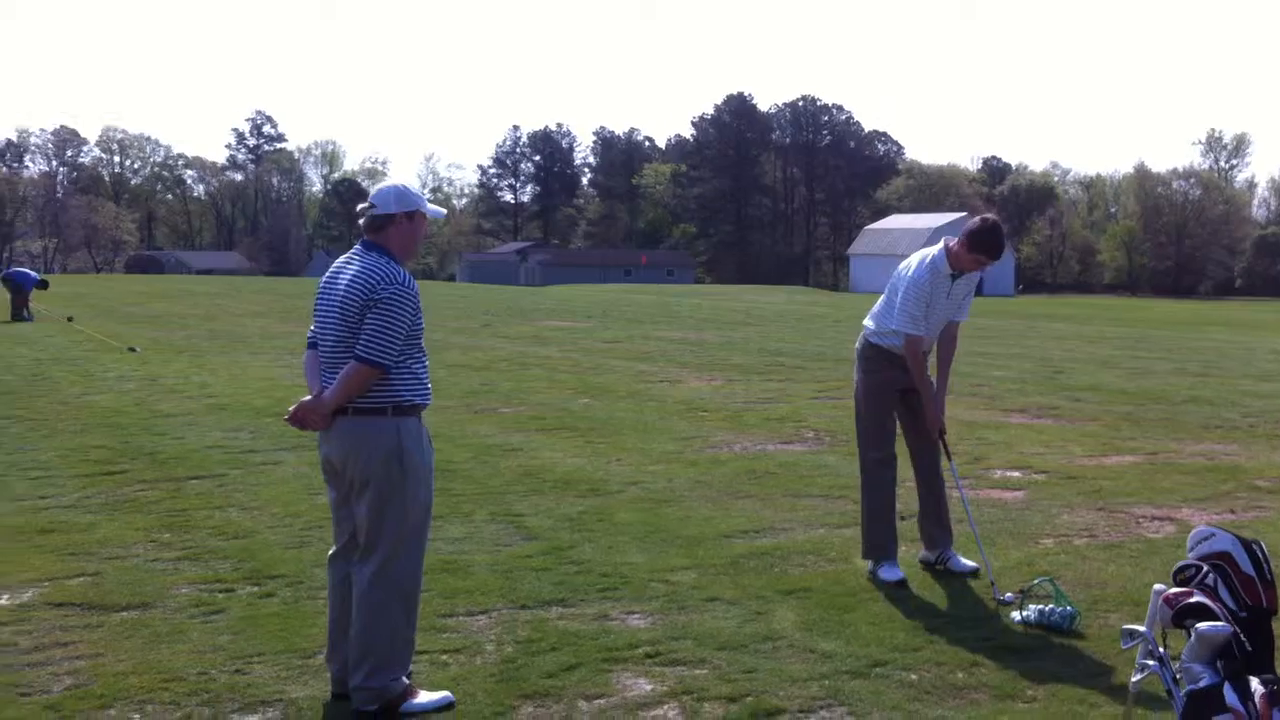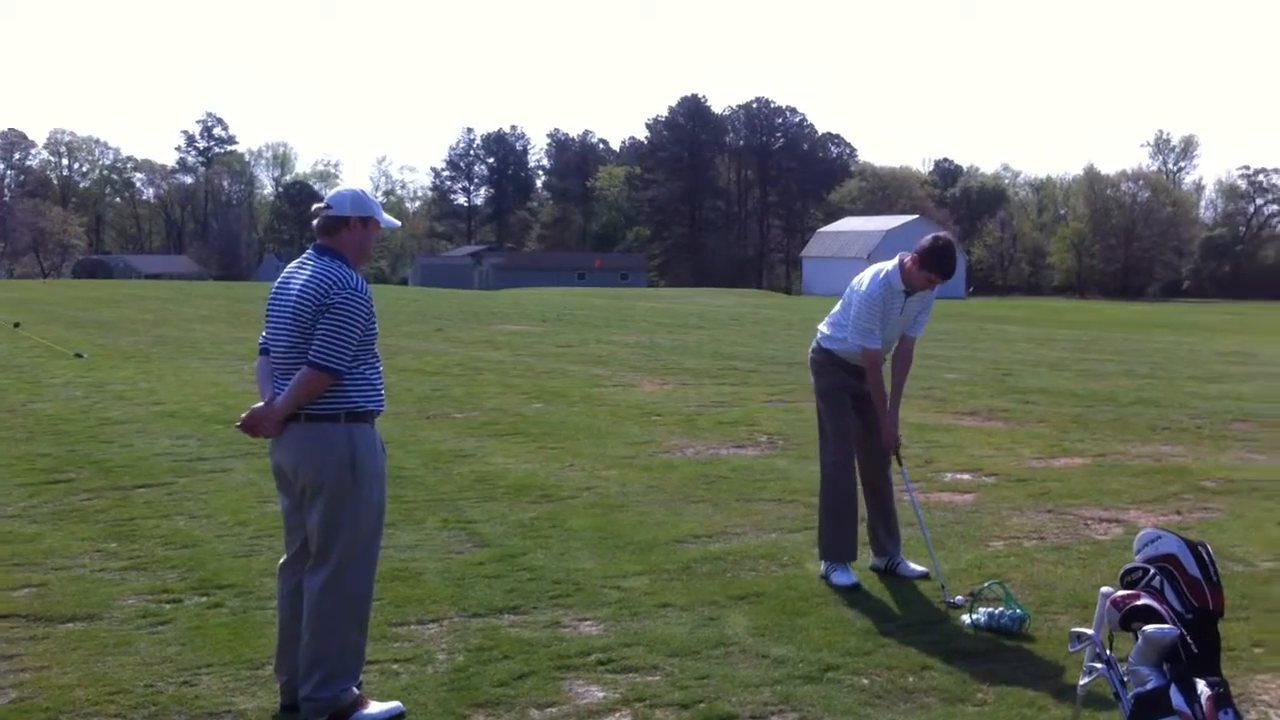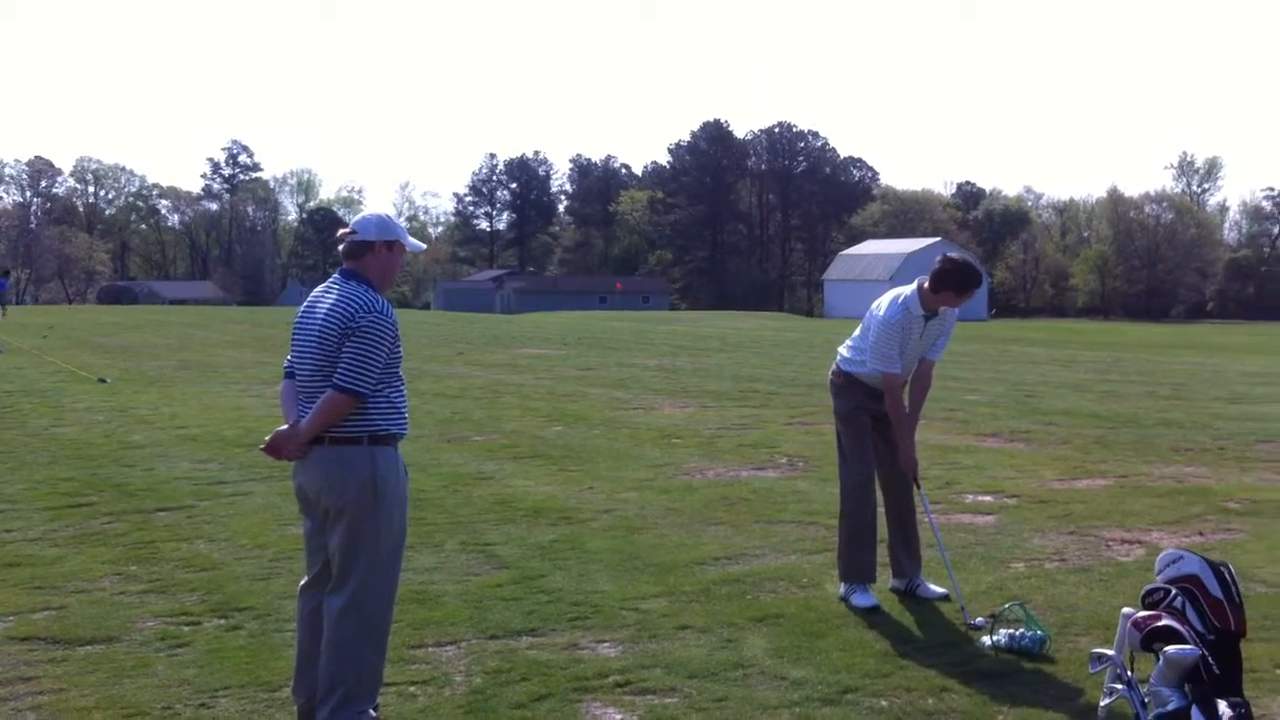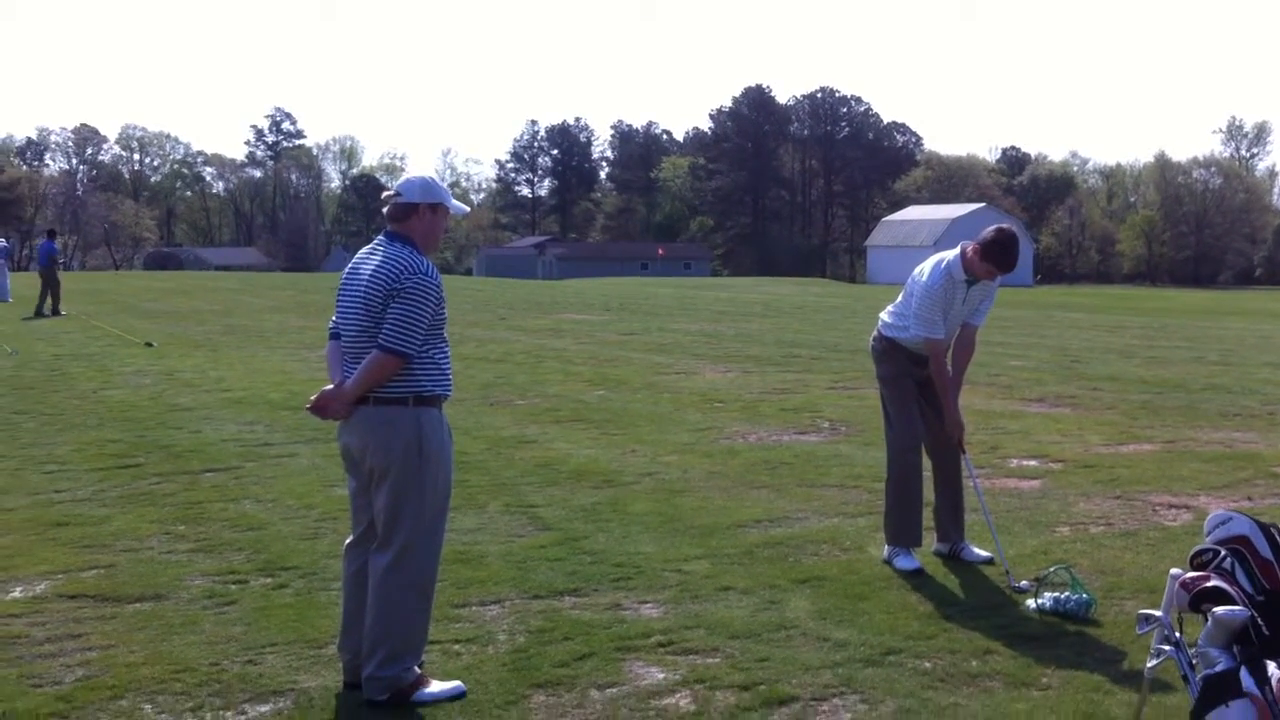
dt=0.7s
person 1, frame 1
left shoulder: (337, 271)
right shoulder: (395, 281)
left elbow: (315, 347)
right elbow: (369, 364)
left wrist: (318, 402)
right wrist: (322, 408)
left hip: (342, 433)
right hip: (387, 434)
left knee: (350, 554)
right knee: (389, 561)
left ankle: (348, 673)
right ankle: (379, 687)
person 1, frame 2
left shoulder: (289, 277)
right shoulder: (348, 287)
left elbow: (267, 354)
right elbow: (322, 371)
left wrist: (270, 408)
right wrist: (275, 414)
left hip: (294, 439)
right hip: (339, 440)
left knee: (301, 563)
right knee: (340, 569)
person 1, frame 3
left shoulder: (315, 300)
right shoulder: (374, 311)
left elbow: (292, 376)
right elbow: (348, 393)
left wrist: (294, 431)
right wrist: (299, 436)
left hip: (316, 462)
right hip: (362, 463)
left knee: (321, 585)
right knee: (360, 592)
person 1, frame 4
left shoulder: (360, 262)
right shoulder: (418, 272)
left elbow: (338, 337)
right elbow: (392, 354)
left wrist: (340, 392)
right wrist: (344, 396)
left hip: (361, 422)
right hip: (407, 424)
left knee: (367, 544)
right knee: (405, 553)
left ankle: (359, 662)
right ankle: (391, 677)
person 2, frame 1
left shoulder: (969, 275)
right shoulder: (918, 273)
left elbow: (948, 335)
right elbow: (912, 347)
left wrist: (940, 396)
right wrist: (929, 406)
left hip: (912, 359)
right hip: (880, 357)
left knee: (928, 453)
right knee: (879, 457)
left ankle: (938, 547)
right ankle: (881, 557)
person 2, frame 2
left shoulder: (926, 291)
right shoulder: (872, 289)
left elbow: (904, 350)
right elbow: (874, 363)
left wrist: (893, 413)
right wrist: (884, 421)
left hip: (866, 368)
right hip: (833, 363)
left knee: (878, 460)
right knee: (839, 459)
left ankle: (885, 552)
right ankle: (834, 559)
person 2, frame 3
left shoulder: (946, 315)
right shoulder: (891, 314)
left elbow: (922, 374)
right elbow: (891, 388)
left wrist: (909, 437)
right wrist: (904, 446)
left hip: (886, 390)
right hip: (853, 387)
left knee: (900, 482)
right knee: (859, 482)
left ankle: (906, 574)
right ankle: (854, 581)
person 2, frame 4
left shoulder: (988, 281)
right shoulder: (934, 279)
left elbow: (965, 340)
right elbow: (937, 354)
left wrist: (953, 400)
right wrist: (950, 411)
left hip: (930, 355)
right hip: (895, 352)
left knee: (947, 445)
right knee: (906, 445)
left ankle: (950, 538)
right ankle: (898, 544)
